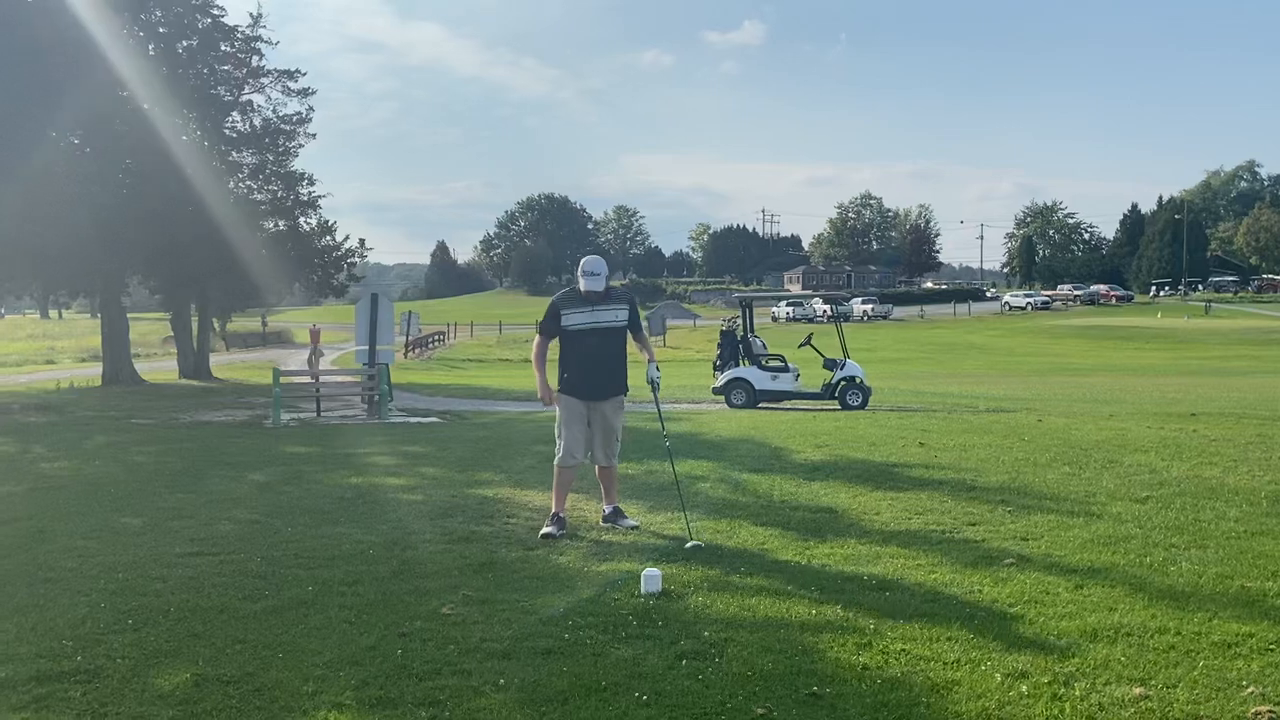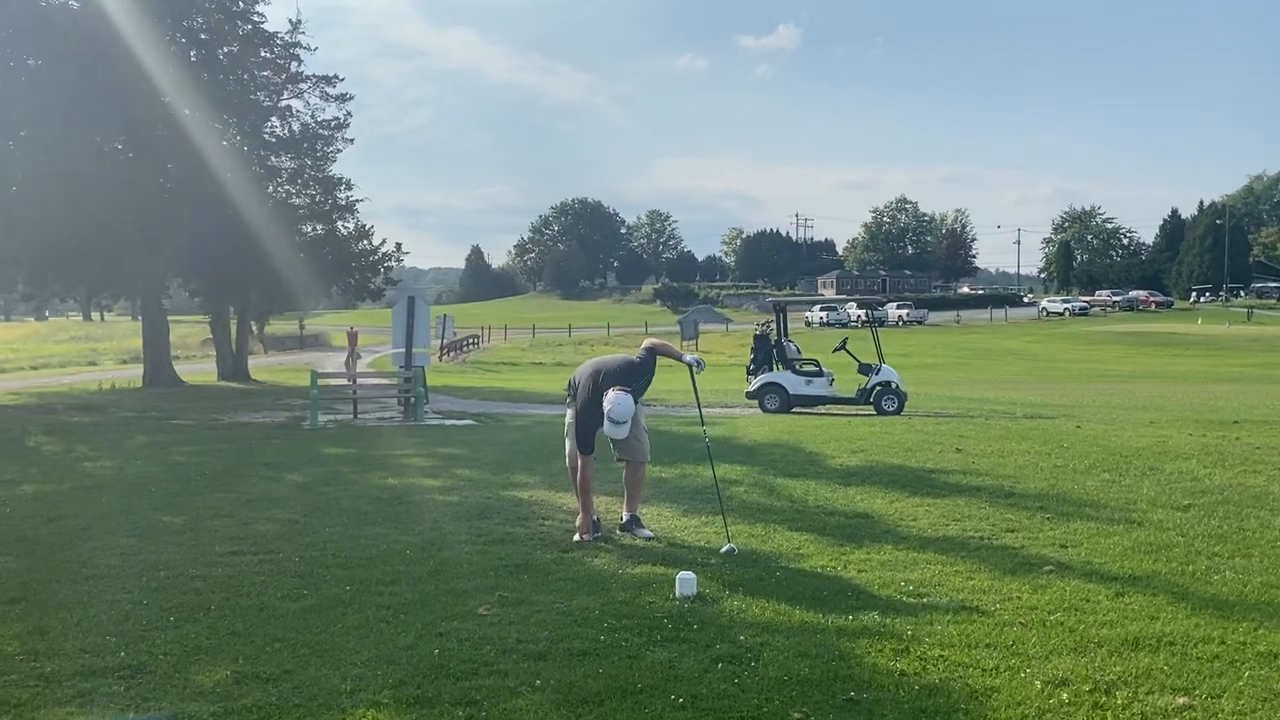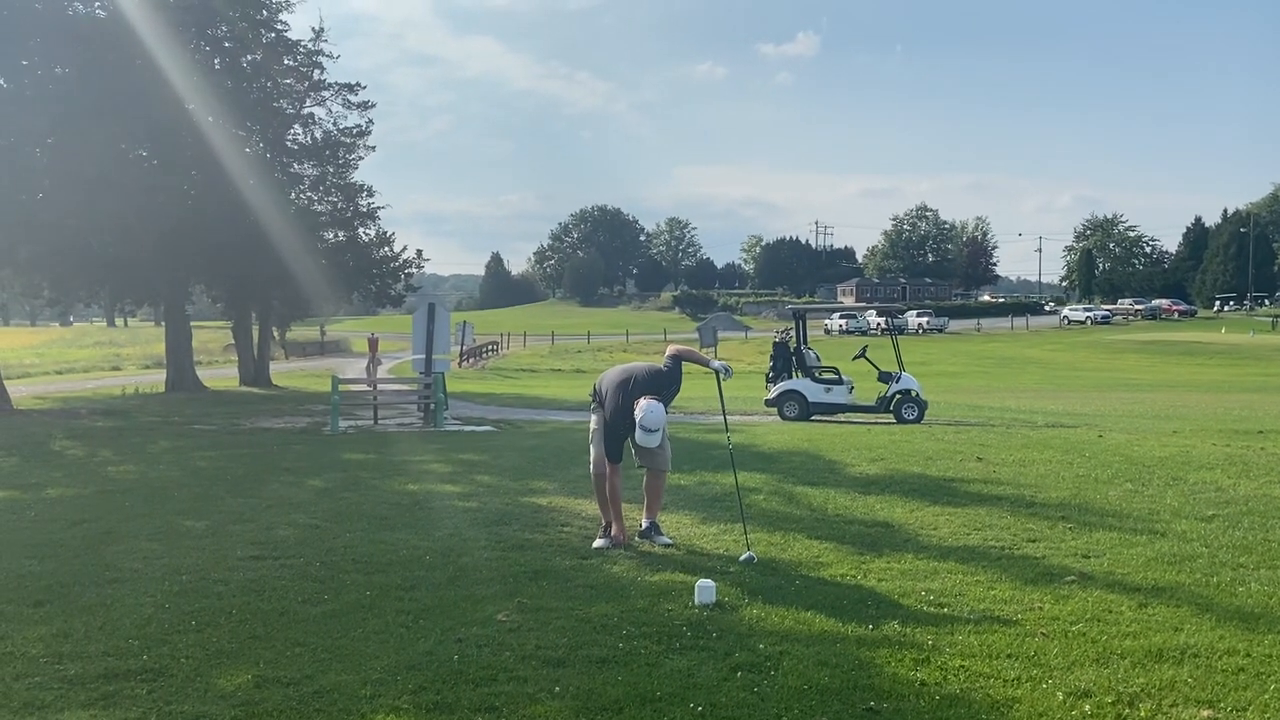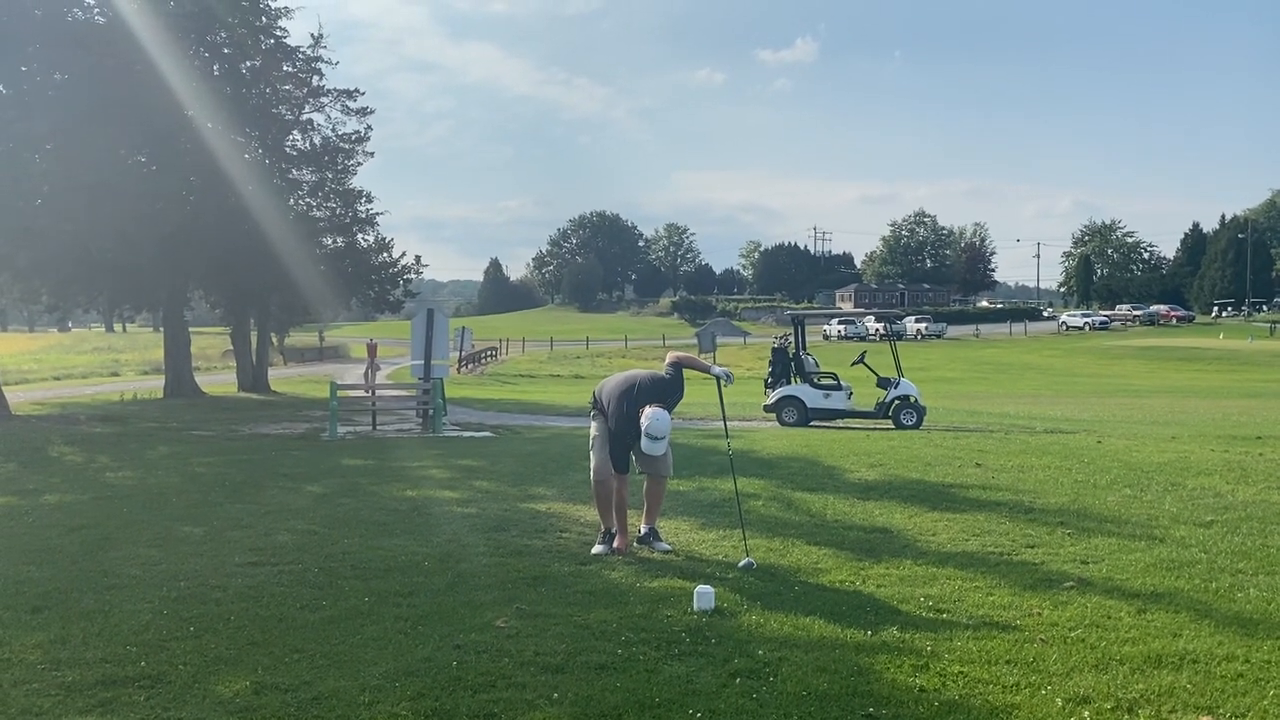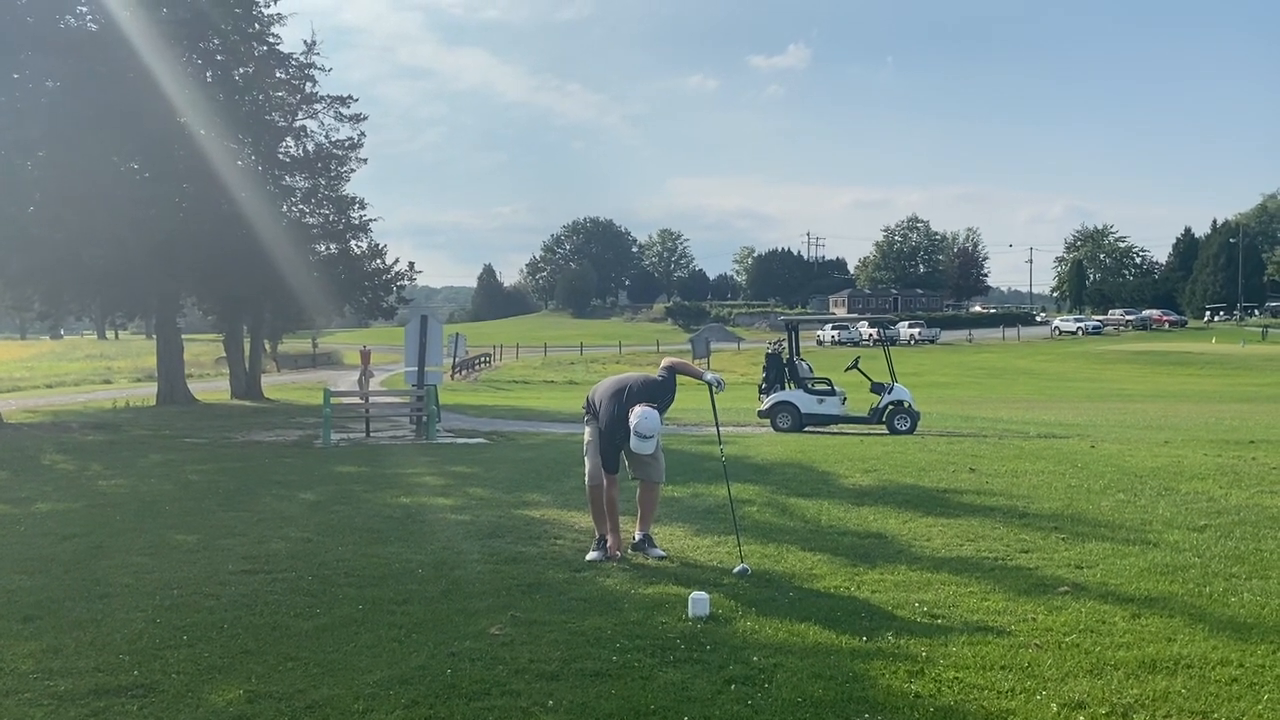
dt=1s
person 1, frame 1
left shoulder: (624, 300)
right shoulder: (562, 303)
left elbow: (639, 335)
right elbow: (541, 342)
left wrist: (651, 362)
right wrist: (541, 382)
left hip: (611, 393)
right hip: (571, 395)
left knee: (607, 455)
right knee: (567, 456)
left ankle: (610, 510)
right ankle: (557, 516)
person 1, frame 2
left shoulder: (640, 371)
right shoulder: (586, 410)
left elbow: (650, 343)
right elbow: (585, 466)
left wrist: (683, 357)
right wrist: (584, 514)
left hip: (626, 400)
right hip: (582, 398)
left knee: (639, 454)
right knee: (575, 458)
left ankle: (630, 517)
right ankle: (591, 520)
person 1, frame 3
left shoulder: (667, 381)
right shoulder: (616, 420)
left elbow: (673, 349)
right elbow: (613, 473)
left wrist: (710, 362)
right wrist: (618, 523)
left hip: (648, 403)
right hip: (605, 403)
left knee: (660, 462)
right knee: (600, 465)
left ankle: (649, 524)
right ankle: (608, 525)
person 1, frame 4
left shoulder: (670, 390)
right shoulder: (622, 429)
left elbow: (672, 356)
right elbow: (621, 484)
left wrist: (711, 368)
right wrist: (622, 534)
left hip: (641, 401)
right hip: (605, 410)
left knee: (661, 469)
right knee: (601, 472)
left ankle: (647, 530)
right ankle: (608, 531)
person 1, frame 5
left shoulder: (662, 391)
right shoulder: (611, 429)
left elbow: (668, 362)
right elbow: (610, 484)
left wrist: (704, 375)
right wrist: (614, 533)
left hip: (643, 420)
right hip: (598, 415)
left knee: (654, 474)
right knee: (596, 477)
left ankle: (642, 536)
right ankle: (602, 538)
